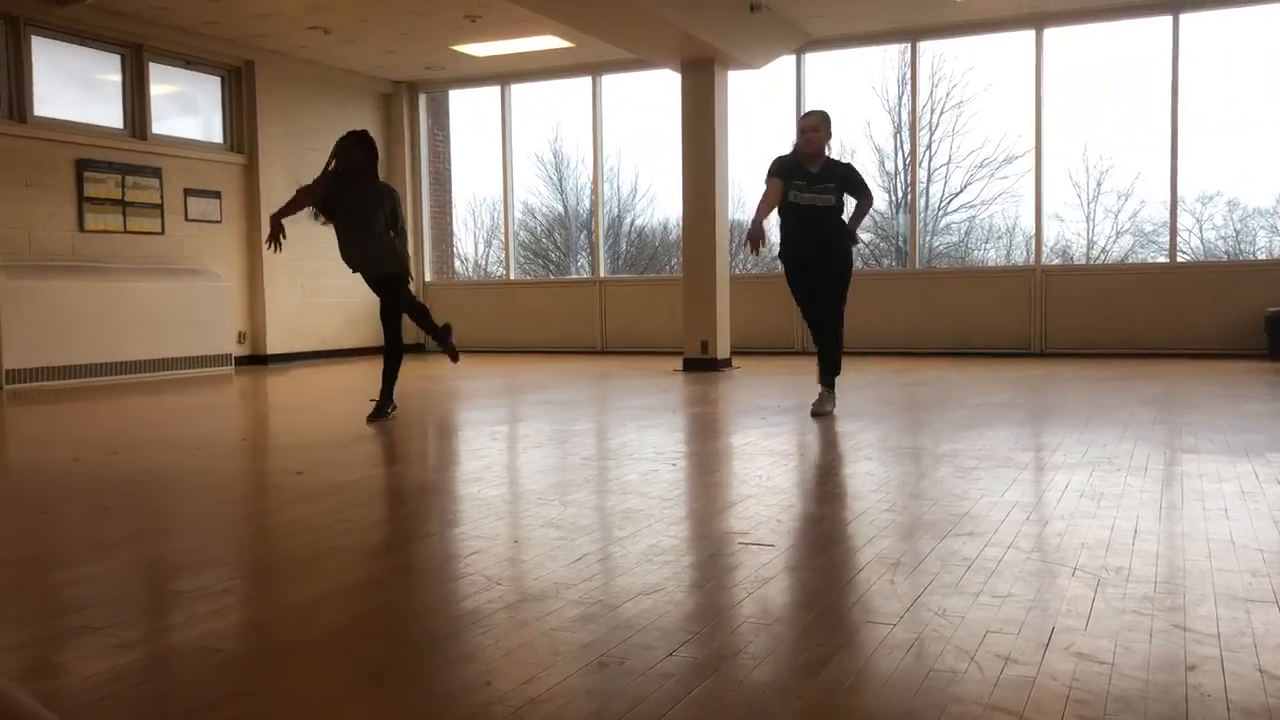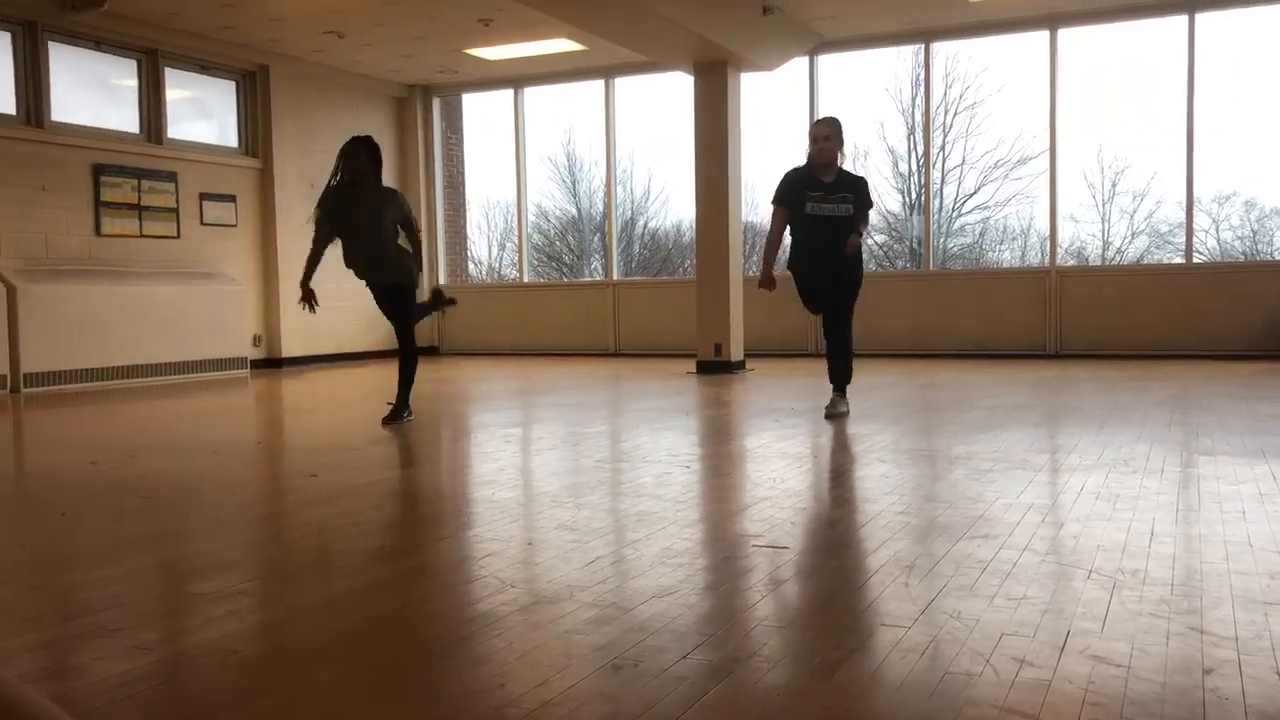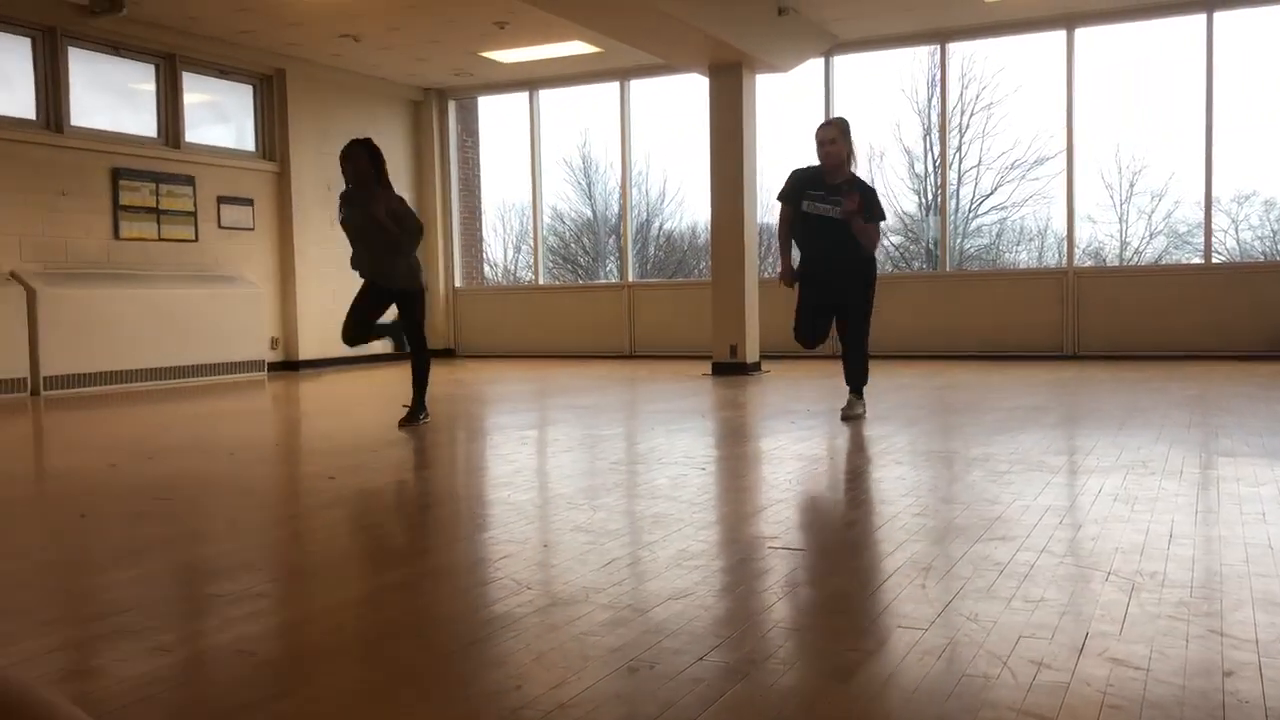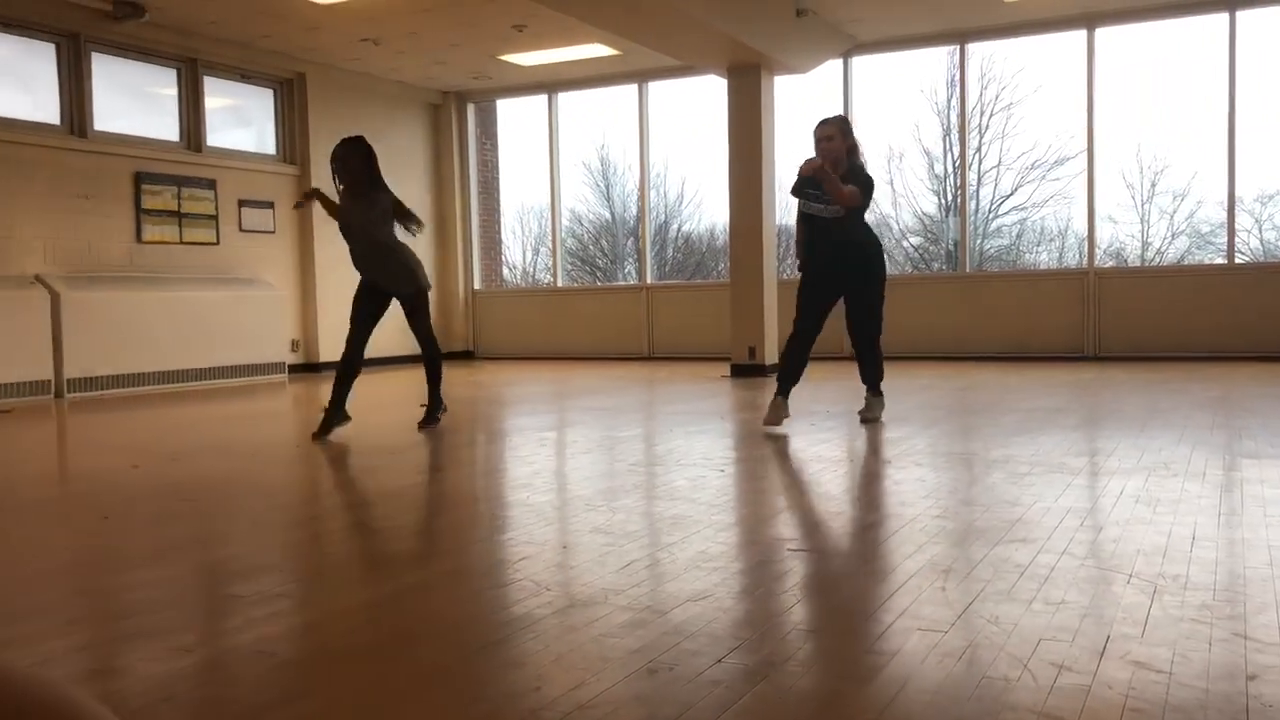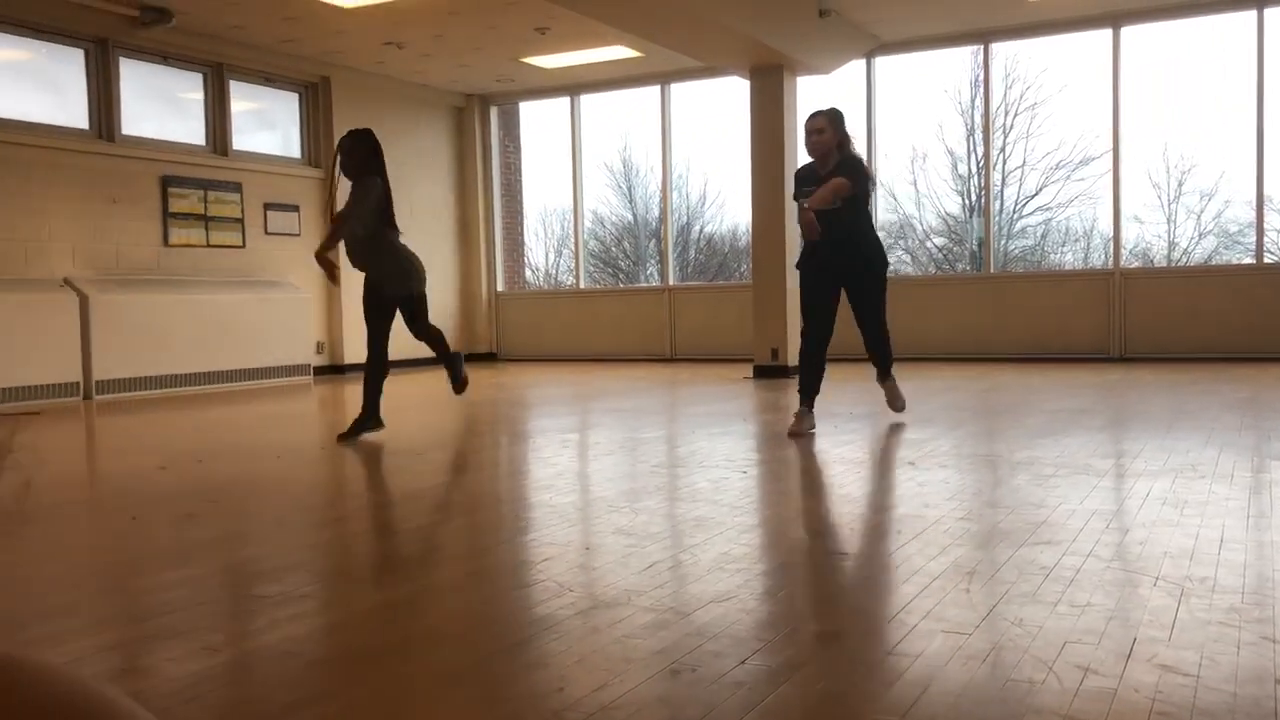
dt=0.2s
person 1, frame 1
left shoulder: (842, 172)
right shoulder: (784, 166)
left elbow: (866, 198)
right elbow: (772, 193)
left wrist: (851, 228)
right wrist: (757, 223)
left hip: (834, 257)
right hip: (796, 257)
left knee: (830, 318)
right knee: (813, 316)
left ankle: (828, 389)
right ankle: (825, 372)
person 1, frame 2
left shoulder: (855, 184)
right shoulder: (795, 181)
left elbow: (863, 217)
right elbow: (778, 224)
left wrist: (858, 235)
right wrist: (767, 267)
left hip: (845, 266)
right hip: (807, 265)
left knee: (838, 327)
left ankle: (839, 394)
person 1, frame 3
left shoulder: (864, 192)
right shoulder: (801, 180)
left elbow: (870, 243)
right elbow: (785, 223)
left wrist: (853, 216)
right wrist: (786, 264)
left hip: (856, 273)
right hip: (815, 271)
left knee: (853, 334)
right knee: (808, 335)
left ankle: (856, 396)
right ankle: (821, 317)
person 1, frame 4
left shoulder: (861, 181)
right shoulder: (807, 177)
left elbow: (845, 196)
left wrist: (825, 173)
right wrist: (801, 254)
left hip: (861, 269)
right hip: (819, 268)
left knee: (864, 333)
right knee: (803, 330)
left ankle: (874, 396)
right ankle: (780, 398)
person 1, frame 5
left shoulder: (853, 169)
right shoulder: (803, 175)
left elbow: (834, 188)
left wrist: (810, 208)
left hip: (863, 261)
right hip: (818, 264)
left knee: (873, 327)
right knee: (814, 334)
left ankle: (886, 378)
right ankle: (805, 409)
person 2, frame 1
left shoulder: (385, 193)
right shoulder: (333, 186)
left elbow: (398, 231)
right elbow: (306, 197)
left wrist: (403, 263)
right wrist: (278, 218)
left hip: (391, 268)
right hip: (369, 269)
left knee: (391, 328)
right knee: (405, 305)
left ankle: (386, 399)
right ankle: (441, 335)
person 2, frame 2
left shoulder: (391, 198)
right shoulder: (336, 198)
left elbow: (413, 232)
right elbow: (321, 241)
left wrist: (417, 265)
right wrist: (305, 281)
left hip: (399, 274)
right hip: (374, 279)
left knee: (404, 336)
right knee: (405, 322)
left ankle: (403, 404)
right ankle: (434, 301)
person 2, frame 3
left shoulder: (391, 202)
right shoulder: (348, 201)
left elbow: (413, 239)
left wrist: (382, 219)
left hip: (405, 278)
right hip: (376, 280)
left knee: (415, 340)
right knee: (352, 334)
left ankle: (419, 406)
right ankle: (392, 329)
person 2, frame 4
left shoulder: (377, 196)
right shoulder: (350, 196)
left elbow: (356, 221)
left wrist: (319, 197)
left hip: (405, 275)
right hip: (374, 279)
left knee: (424, 337)
right knee: (355, 341)
left ankle: (435, 403)
right ankle: (336, 409)
person 2, frame 5
left shoulder: (368, 186)
right shoulder: (364, 187)
left elbow: (350, 221)
left wrist: (323, 250)
left hip: (402, 274)
right hip: (378, 277)
left knee: (420, 330)
right knee: (376, 346)
left ankle: (451, 362)
right ankle: (370, 415)
